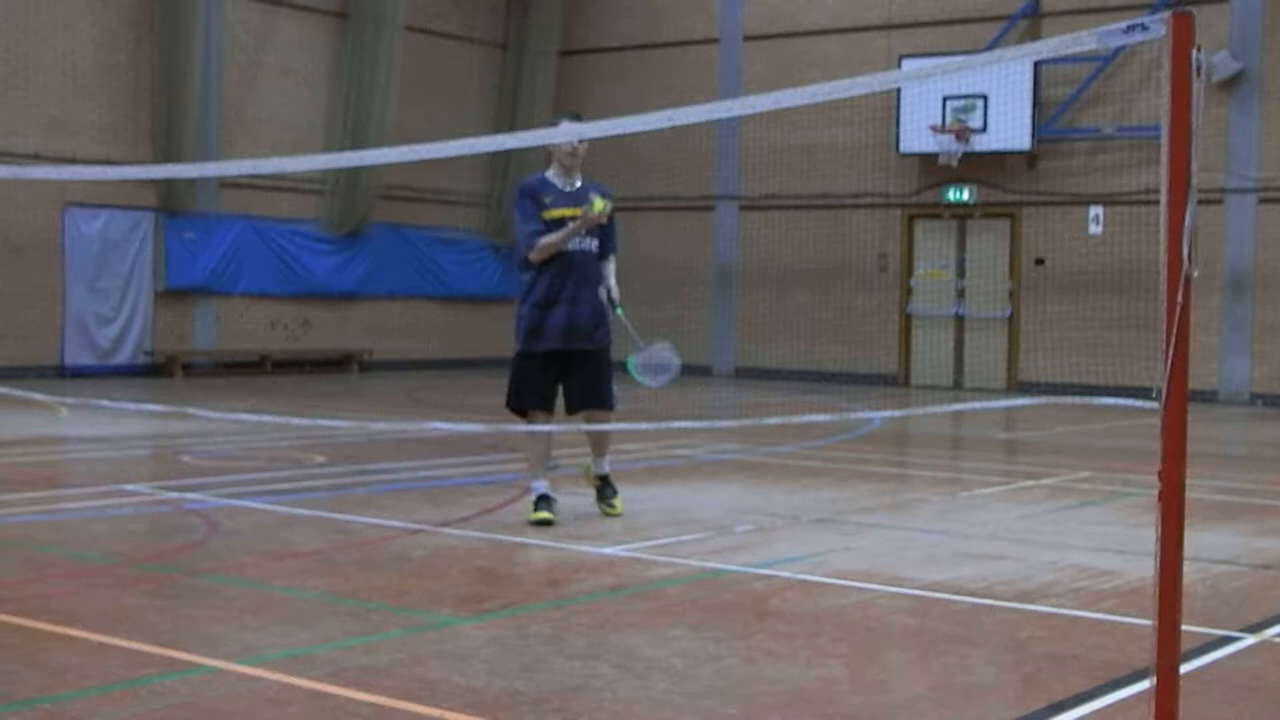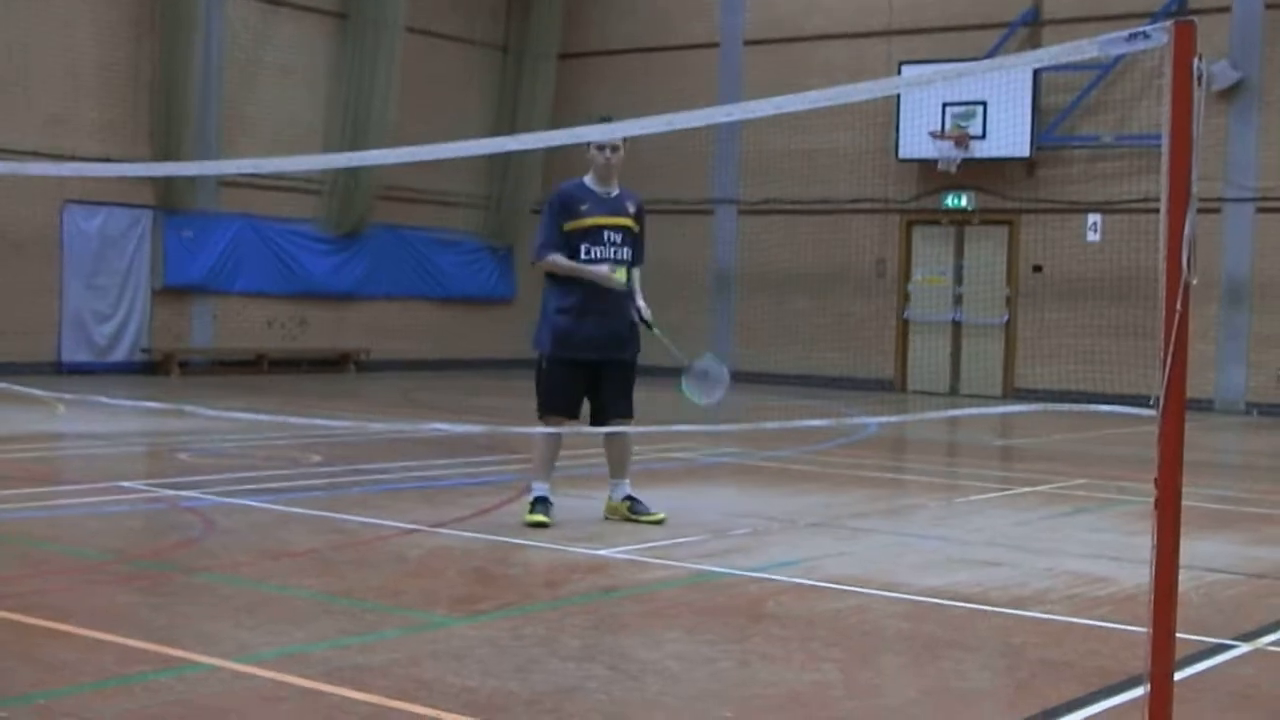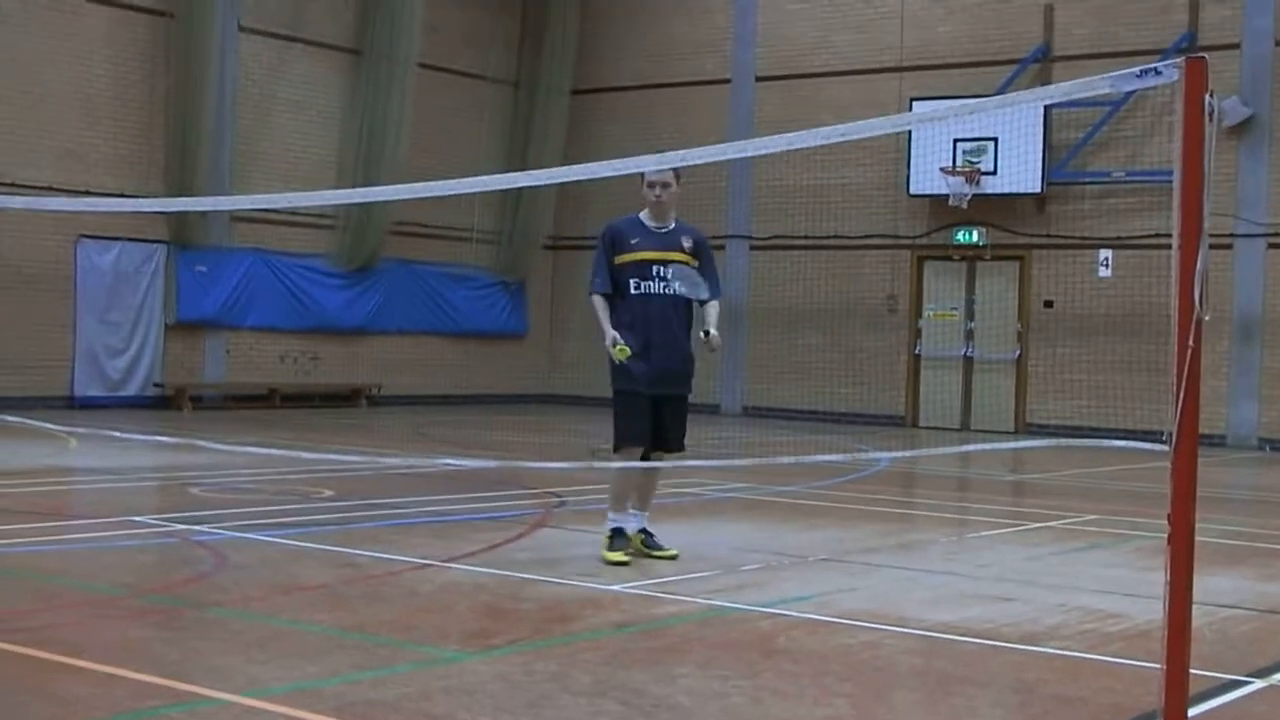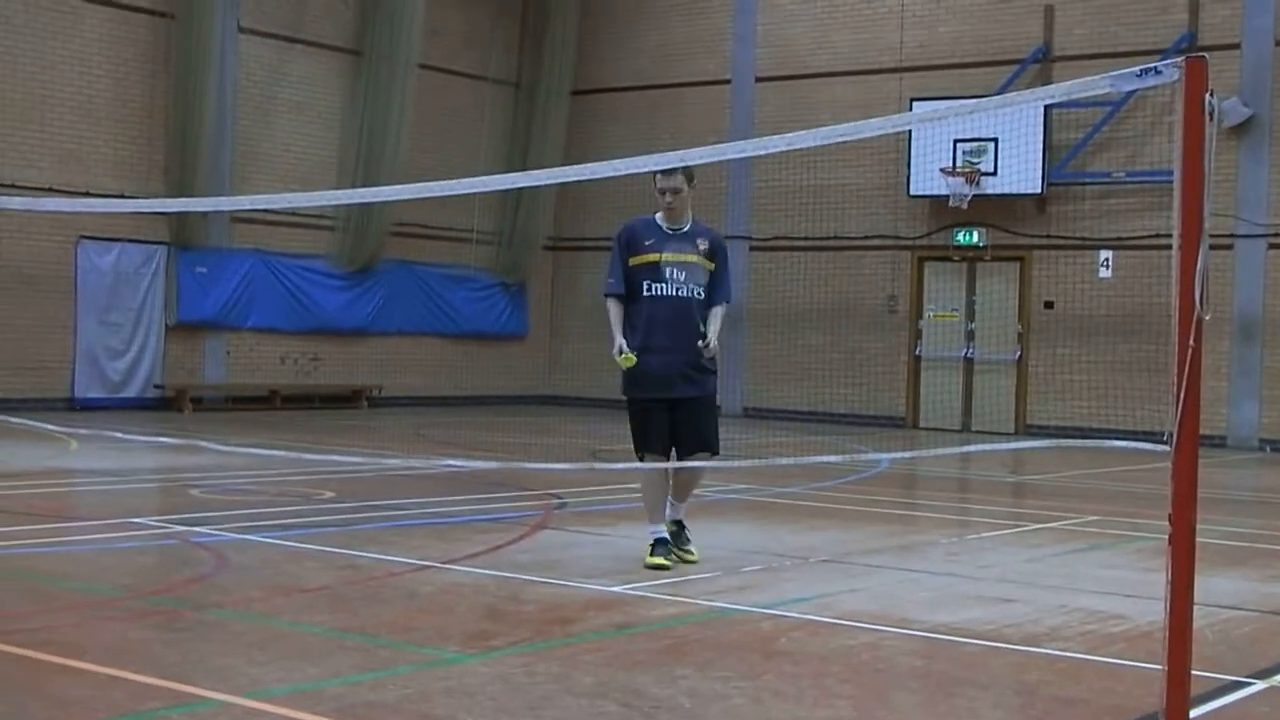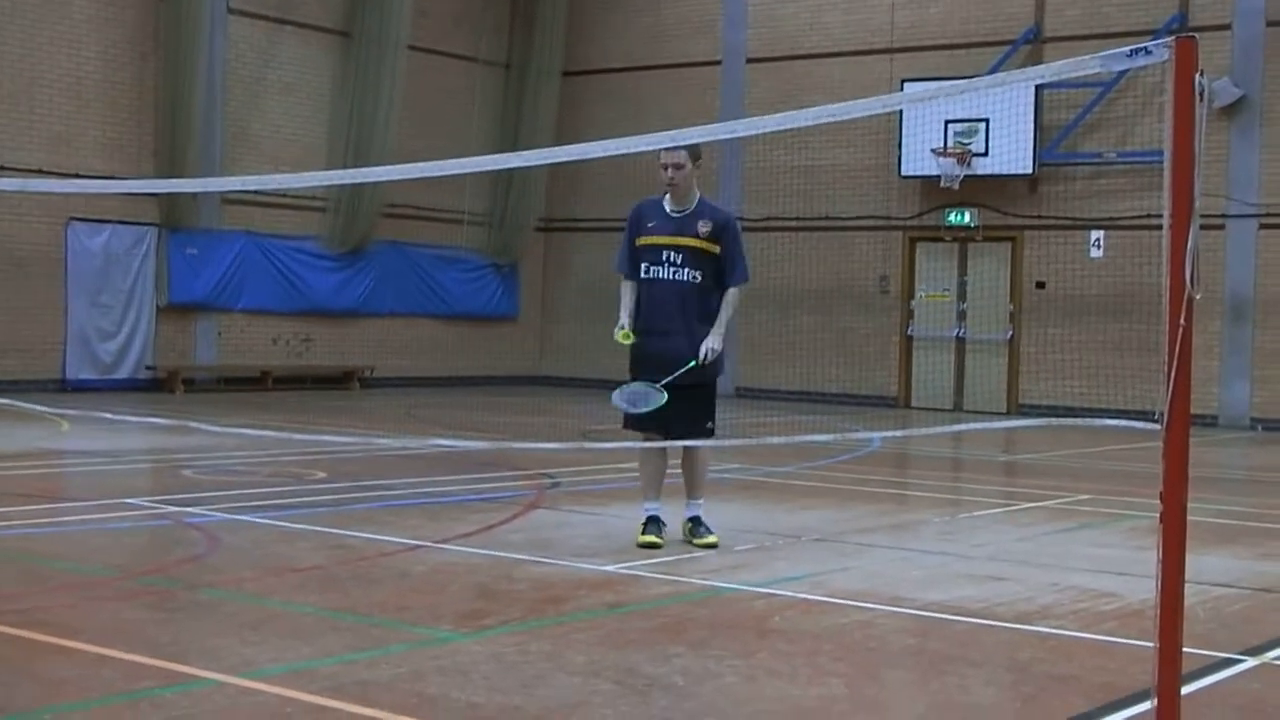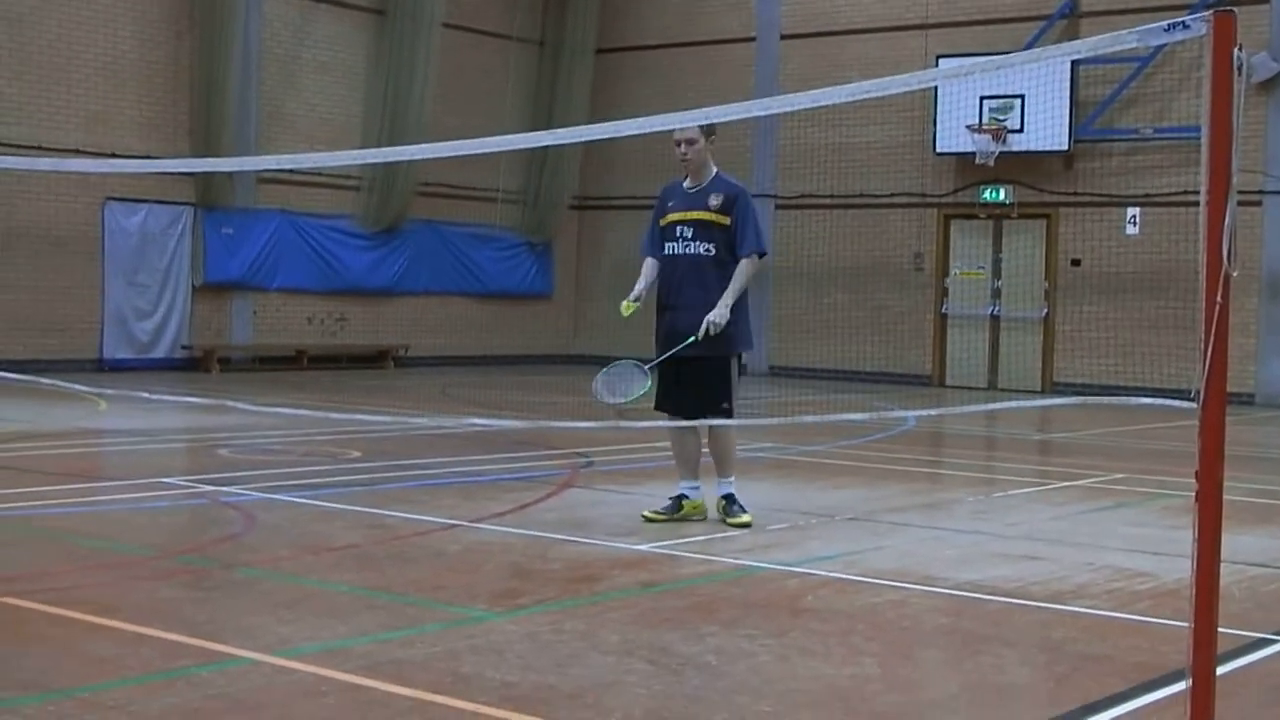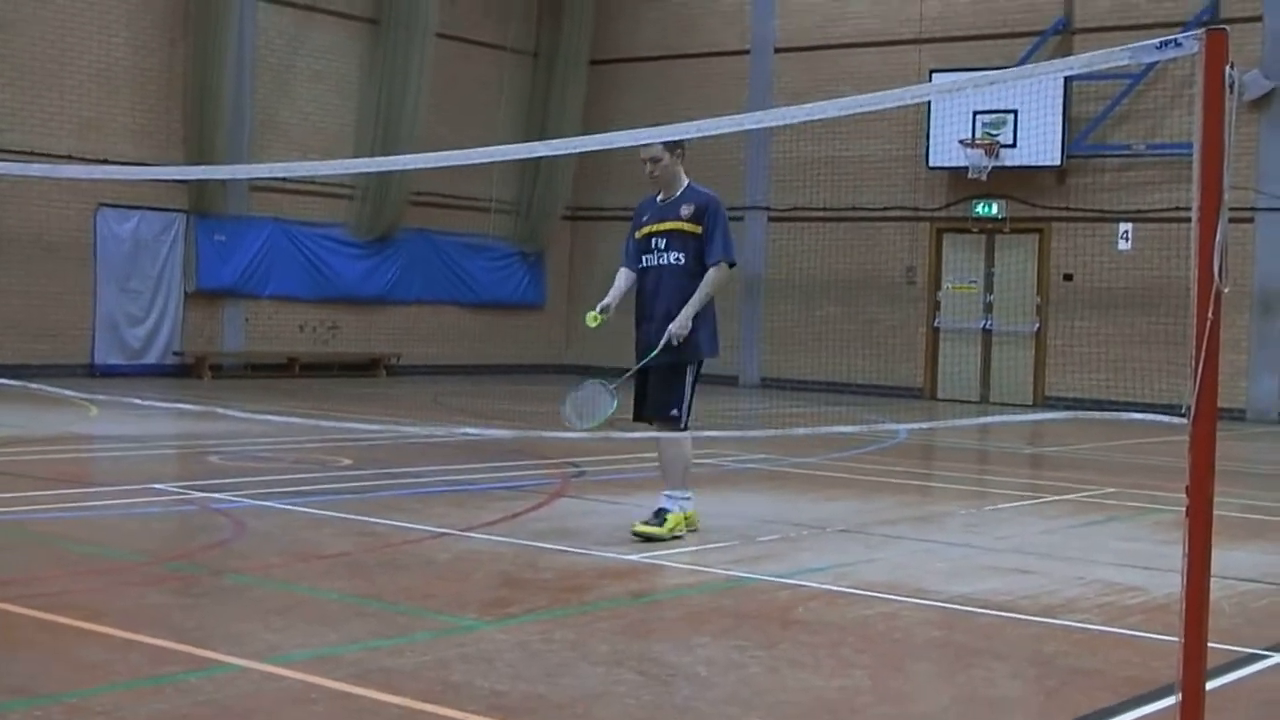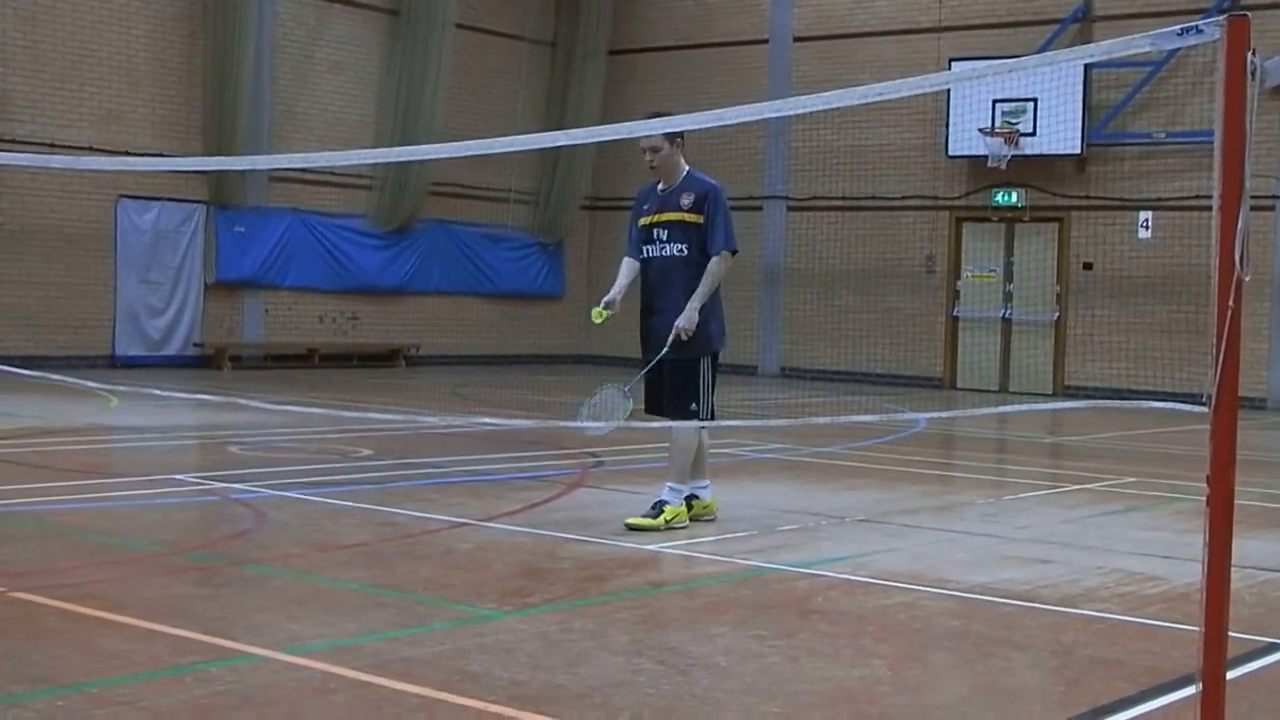
dt=0.4s
person 1, frame 1
left shoulder: (598, 195)
right shoulder: (530, 190)
right elbow: (535, 250)
left wrist: (611, 284)
right wrist: (580, 225)
left hip: (589, 322)
right hip: (542, 321)
left knee: (599, 408)
right knee: (539, 410)
left ankle: (600, 472)
right ankle: (541, 494)
person 1, frame 2
left shoulder: (631, 205)
right shoulder: (565, 198)
right elbow: (545, 258)
left wrist: (635, 297)
right wrist: (589, 273)
left hip: (617, 333)
right hip: (569, 330)
left knee: (618, 417)
right knee: (556, 414)
left ankle: (621, 497)
right ankle: (540, 495)
person 1, frame 3
left shoulder: (694, 240)
right shoulder: (617, 232)
left elbow: (709, 294)
right elbow: (599, 291)
left wrist: (711, 328)
right wrist: (608, 330)
left hip: (675, 364)
right hip: (632, 361)
left knee: (658, 450)
right knee: (632, 446)
left ankle: (637, 527)
right ankle: (616, 527)
person 1, frame 4
left shoulder: (711, 242)
right shoulder: (632, 234)
left elbow: (718, 301)
right elbow: (615, 295)
left wrist: (713, 335)
right wrist: (618, 337)
left hip: (694, 369)
right hip: (646, 367)
left knee: (700, 452)
right knee: (653, 454)
left ankle: (676, 516)
right ankle: (658, 537)
person 1, frame 5
left shoulder: (720, 221)
right shoulder: (641, 215)
left elbow: (734, 285)
right elbow: (630, 276)
left wrist: (718, 334)
right wrist: (625, 317)
left hip: (696, 350)
right hip: (649, 348)
left knee: (695, 436)
right knee: (650, 432)
left ankle: (694, 517)
right ankle: (652, 517)
person 1, frame 6
left shoulder: (733, 194)
right shoulder: (667, 197)
left elbow: (750, 257)
right elbow: (654, 254)
left wrist: (724, 305)
right wrist: (640, 289)
left hip: (715, 326)
right hip: (672, 324)
left knee: (717, 412)
right knee: (676, 412)
left ankle: (727, 495)
right ankle: (689, 495)
person 1, frame 7
left shoulder: (705, 204)
right shoulder: (643, 211)
left elbow: (719, 266)
right elbow: (631, 266)
left wrist: (686, 316)
right wrist: (612, 298)
left hip: (684, 333)
right hip: (650, 333)
left knee: (669, 418)
right knee: (666, 420)
left ankle: (672, 509)
right ankle: (683, 506)
person 1, frame 8
left shoulder: (706, 192)
right shoulder: (644, 199)
left elbow: (722, 255)
right elbow: (634, 255)
left wrist: (693, 309)
right wrist: (618, 291)
left hip: (693, 325)
right hip: (656, 326)
left knee: (685, 411)
right knee: (685, 412)
left ankle: (672, 501)
right ankle: (700, 496)
